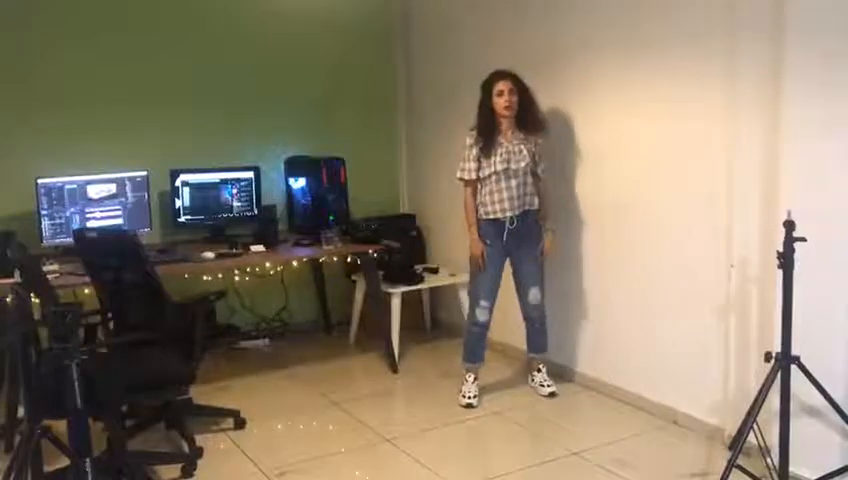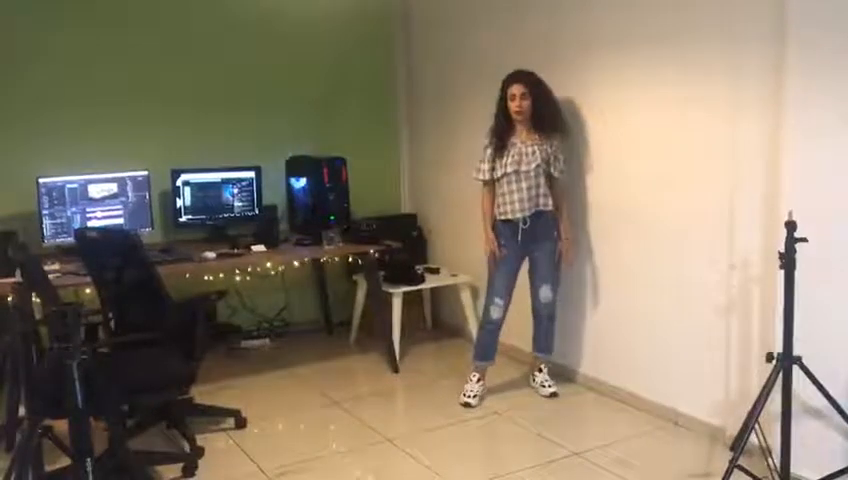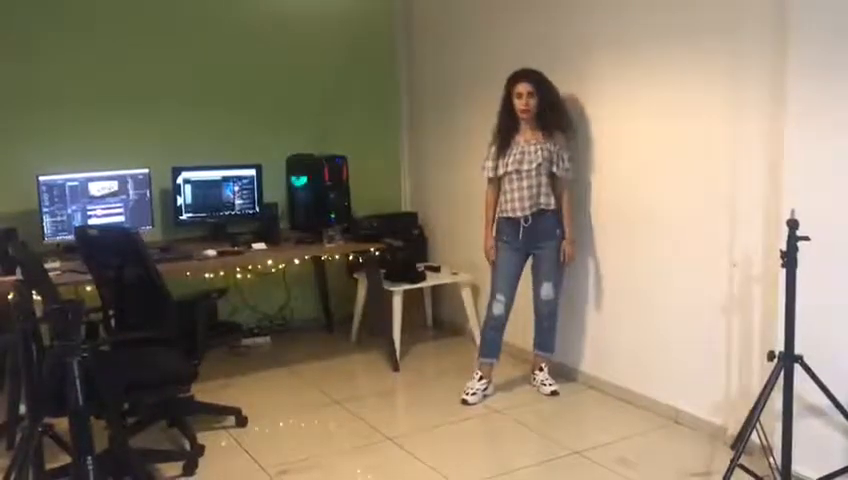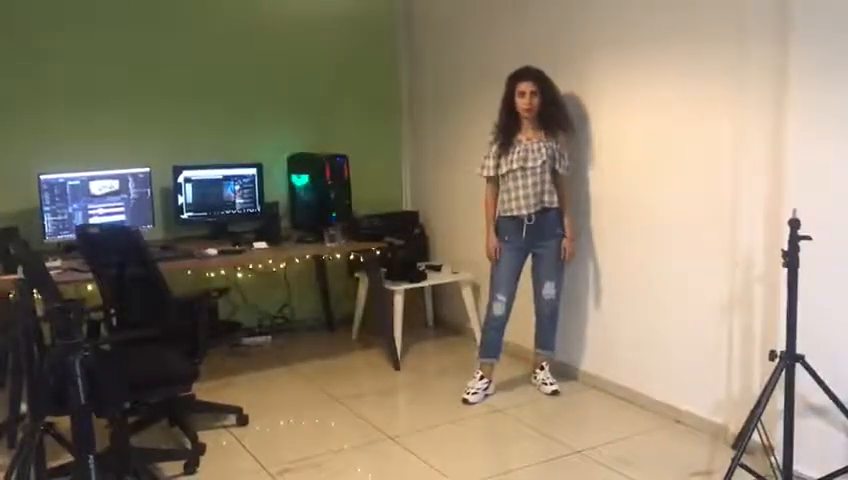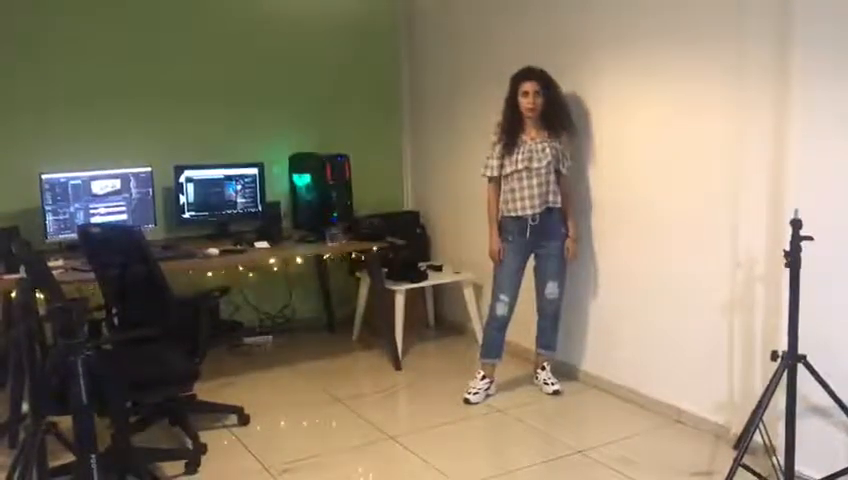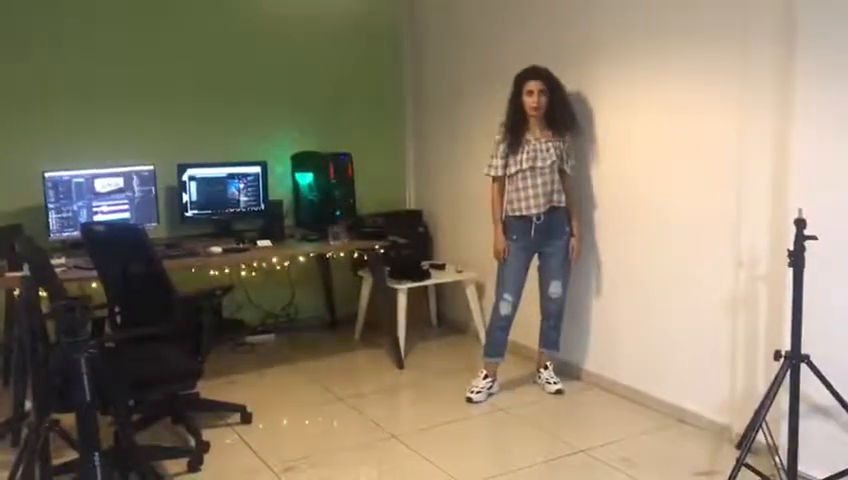
dt=0.5s
person 1, frame 1
left shoulder: (531, 139)
right shoulder: (477, 140)
left elbow: (538, 187)
right elbow: (469, 191)
left wrist: (546, 229)
right wrist: (473, 235)
left hip: (526, 228)
right hip: (491, 230)
left knee: (534, 303)
right knee: (481, 307)
left ankle: (537, 370)
right ankle: (470, 378)
person 1, frame 2
left shoulder: (549, 141)
right shoulder: (496, 142)
left elbow: (556, 190)
right elbow: (487, 191)
left wrist: (565, 234)
right wrist: (488, 234)
left hip: (543, 229)
right hip: (507, 230)
left knee: (545, 303)
right knee: (495, 306)
left ankle: (539, 370)
right ankle: (477, 377)
person 1, frame 3
left shoulder: (554, 140)
right shoulder: (501, 141)
left elbow: (563, 190)
right elbow: (492, 190)
left wrist: (568, 235)
right wrist: (488, 233)
left hip: (546, 228)
right hip: (510, 230)
left knee: (547, 302)
right knee: (498, 303)
left ankle: (541, 370)
right ankle: (483, 376)
person 1, frame 4
left shoulder: (554, 139)
right shoulder: (501, 140)
left elbow: (562, 188)
right elbow: (491, 189)
left wrist: (569, 232)
right wrist: (490, 233)
left hip: (547, 227)
right hip: (511, 228)
left knee: (548, 301)
right knee: (499, 303)
left ankle: (541, 368)
right ankle: (484, 376)
person 1, frame 5
left shoulder: (557, 139)
right shoulder: (504, 139)
left elbow: (563, 187)
right elbow: (493, 188)
left wrist: (571, 231)
right wrist: (493, 233)
left hip: (551, 228)
right hip: (514, 228)
left knee: (550, 301)
right knee: (502, 303)
left ankle: (543, 368)
right ankle: (486, 376)
person 1, frame 6
left shoulder: (560, 138)
right shoulder: (508, 138)
left elbow: (567, 185)
right elbow: (497, 187)
left wrist: (575, 230)
right wrist: (498, 232)
left hip: (555, 226)
right hip: (519, 227)
left knee: (554, 300)
right knee: (506, 302)
left ankle: (545, 367)
right ankle: (489, 375)
